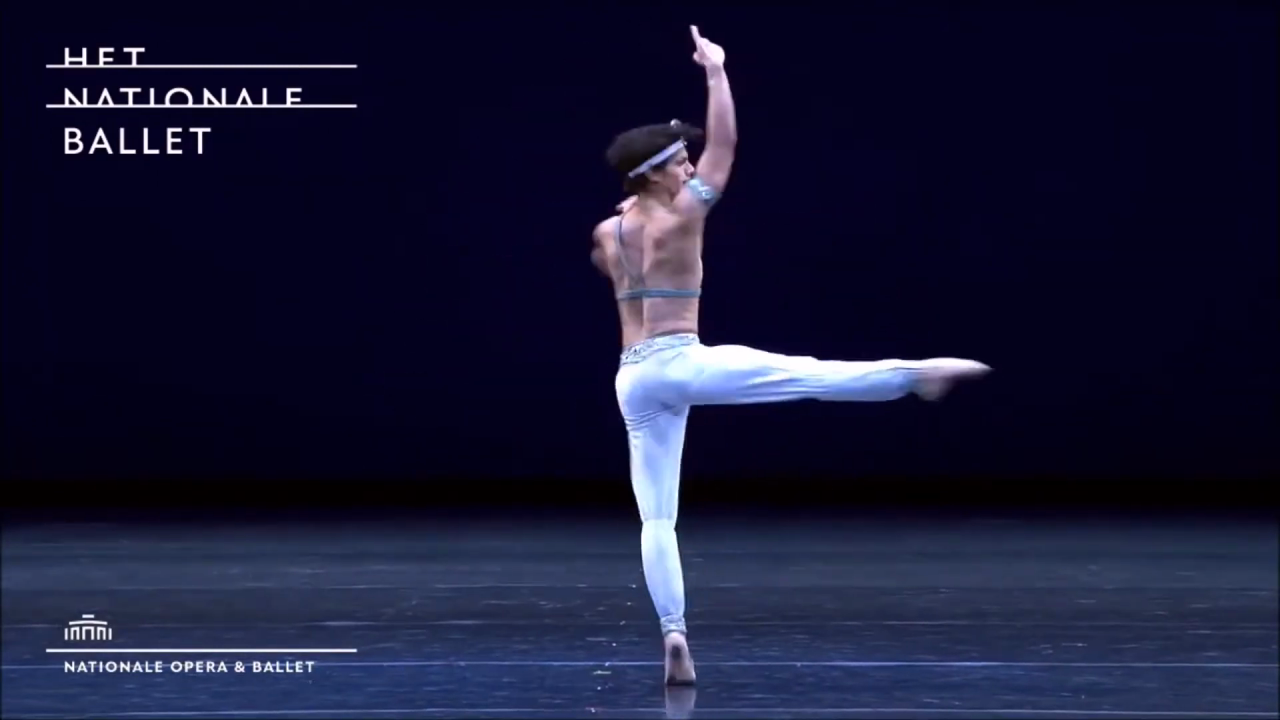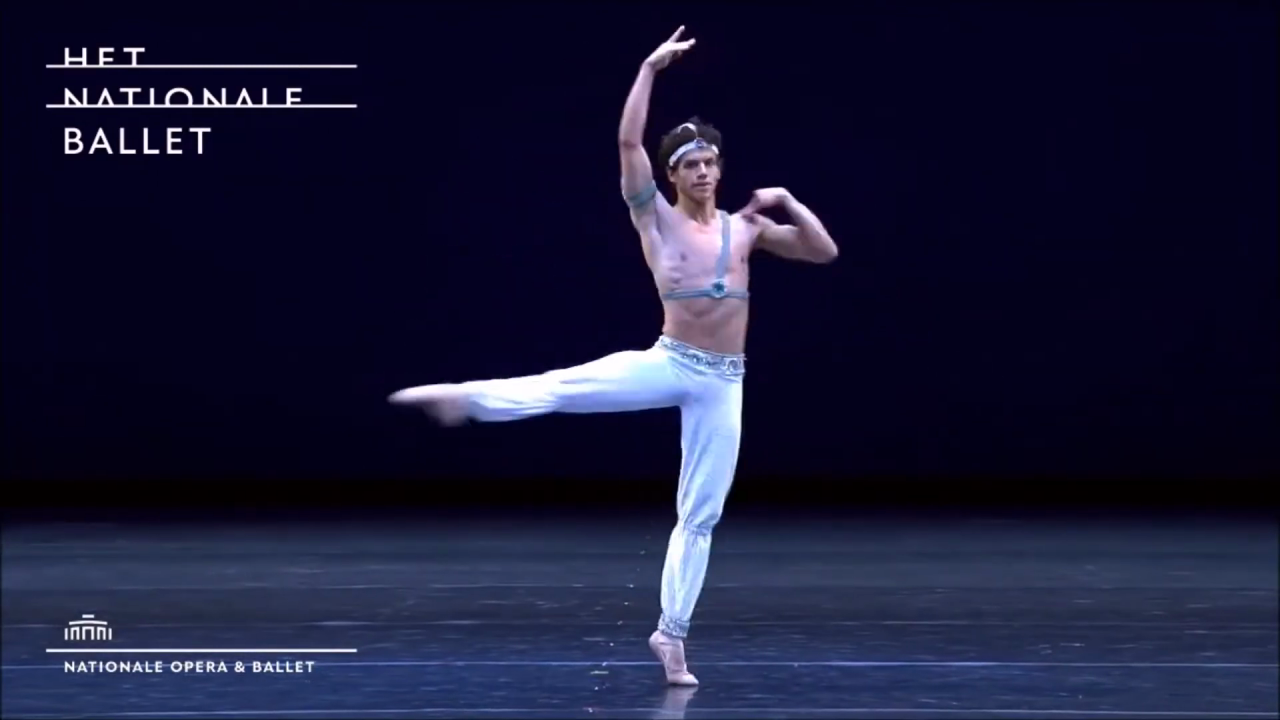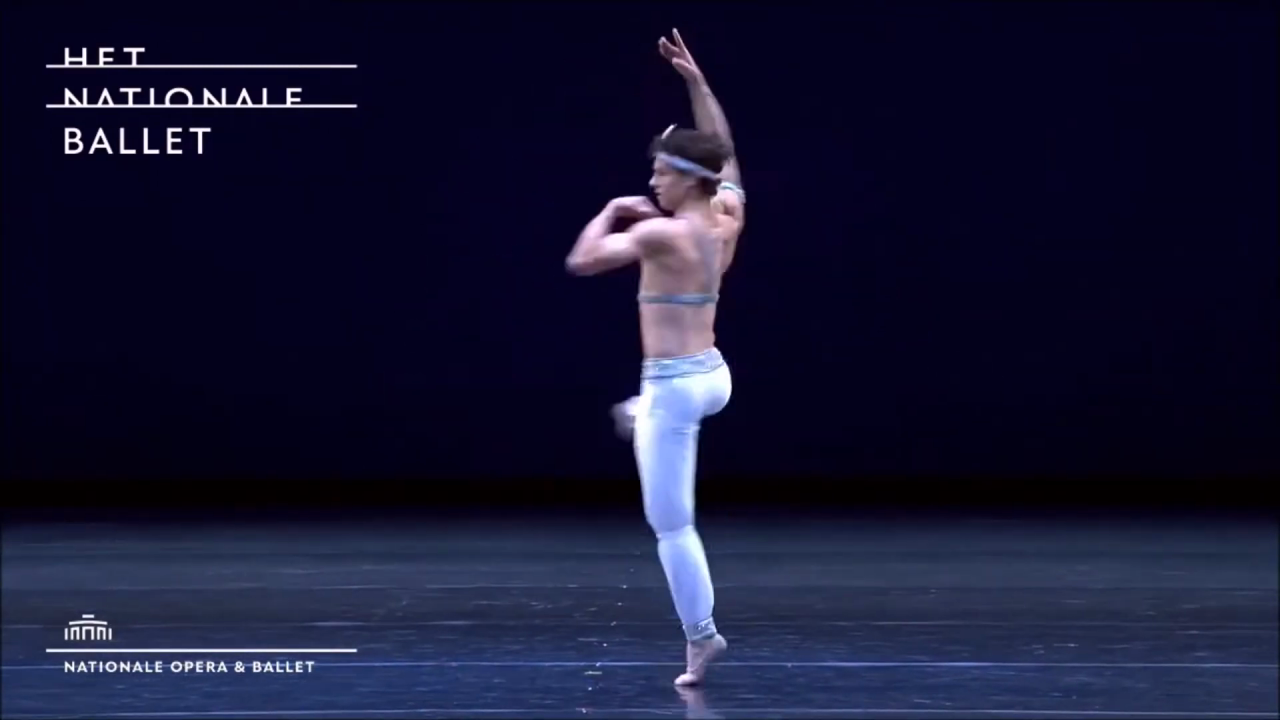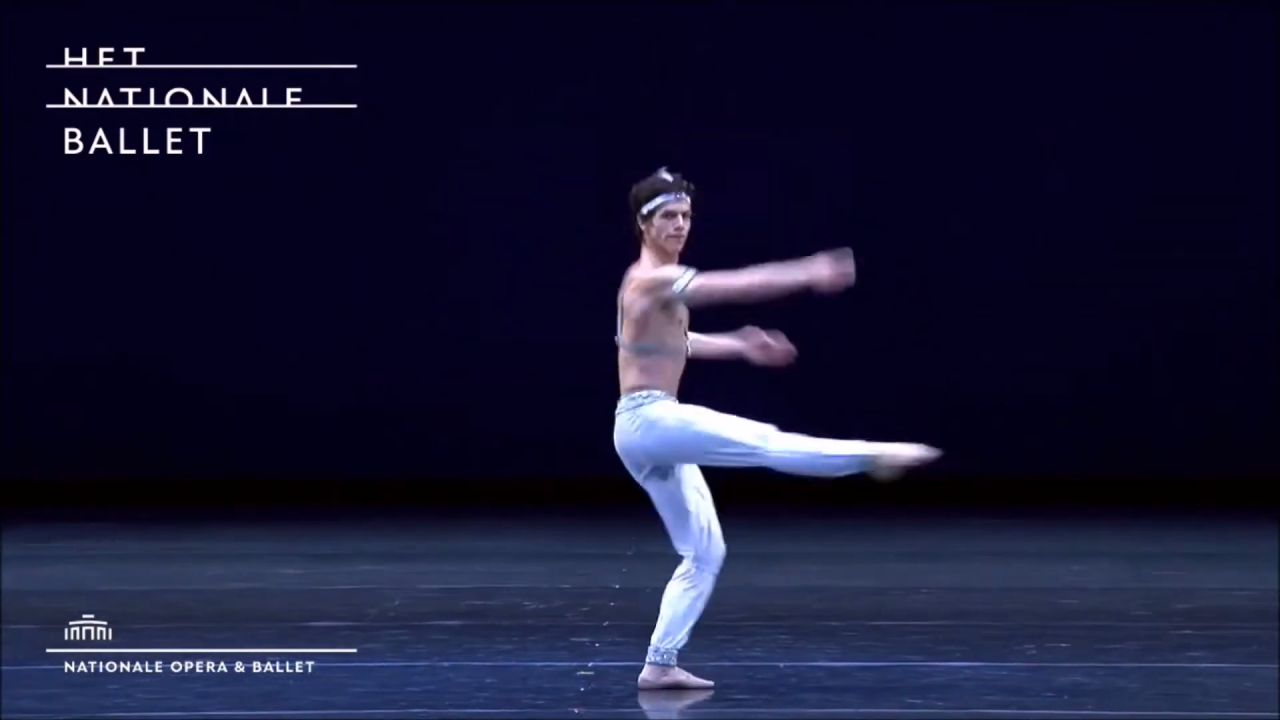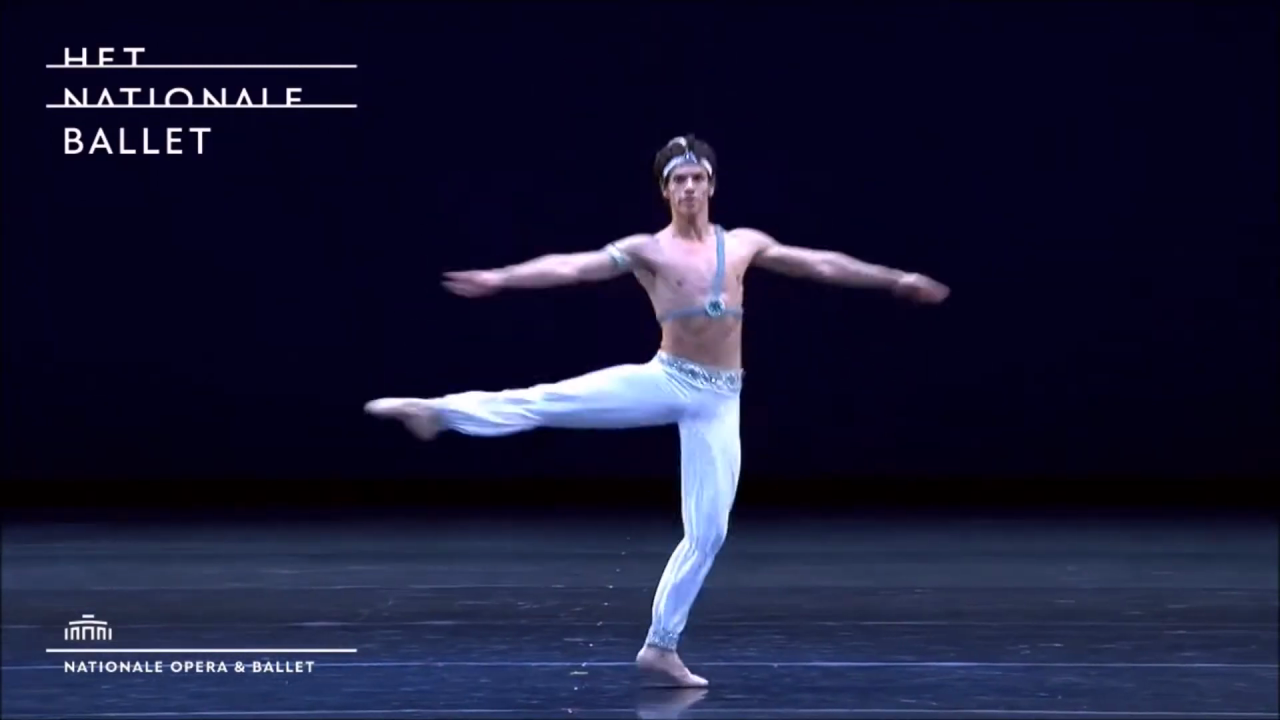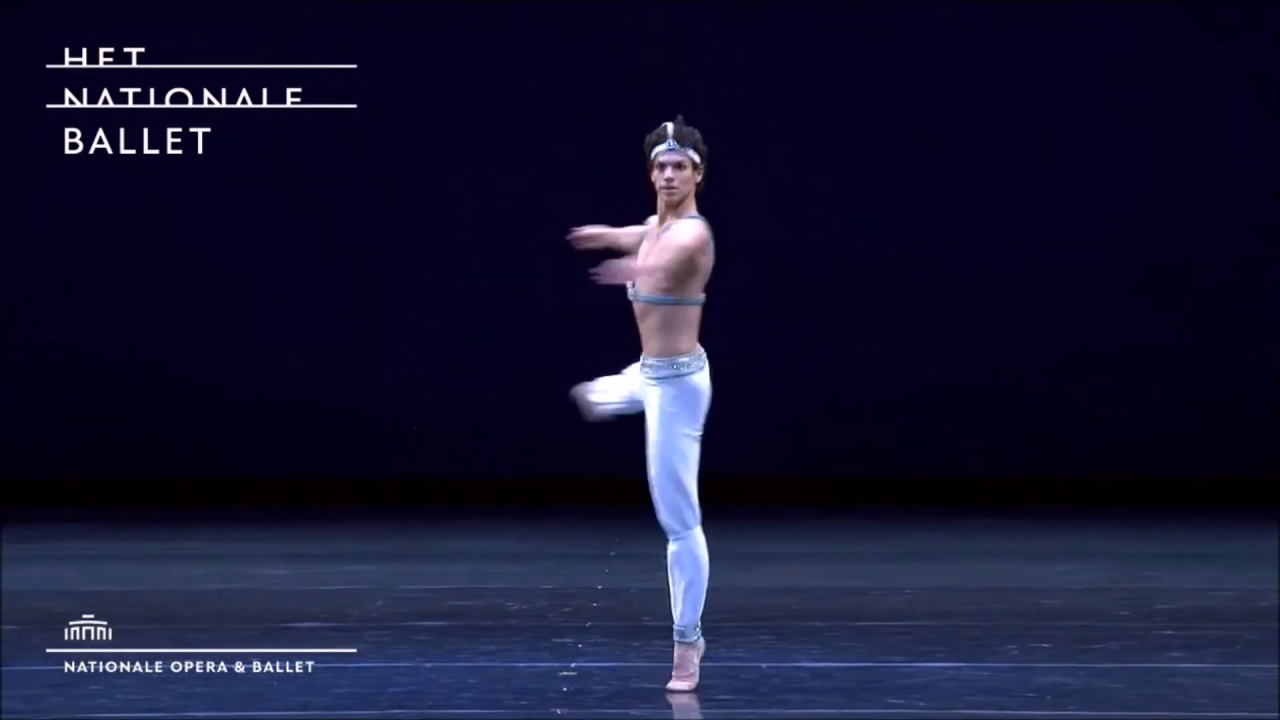
dt=0.2s
person 1, frame 1
left shoulder: (609, 232)
right shoulder: (680, 218)
right elbow: (723, 145)
right wrist: (716, 68)
left hip: (634, 380)
right hip: (688, 365)
left knee: (656, 519)
right knee: (821, 372)
left ankle: (673, 635)
right ankle: (925, 371)
person 1, frame 2
left shoulder: (749, 226)
right shoulder: (651, 218)
left elbow: (825, 252)
right elbow: (628, 141)
left wrist: (791, 205)
right wrist: (650, 66)
left hip: (720, 384)
right hip: (670, 365)
left knee: (700, 520)
right knee: (562, 387)
left ankle: (671, 635)
right ankle: (461, 399)
person 1, frame 3
left shoulder: (664, 232)
right shoulder: (726, 217)
left elbow: (585, 260)
right elbow: (724, 150)
left wrist: (614, 212)
right wrist: (698, 79)
left hip: (674, 385)
right hip: (707, 375)
left knee: (671, 523)
left ankle: (700, 638)
person 1, frame 4
left shoulder: (651, 284)
right shoulder: (647, 279)
right elbow: (722, 286)
left wrist: (739, 344)
right wrist: (811, 271)
left hip: (638, 434)
right hip: (654, 421)
left knee: (703, 555)
right knee: (776, 445)
left ankle: (660, 664)
right ankle: (873, 454)
person 1, frame 5
left shoulder: (745, 243)
right shoulder: (644, 249)
left elbow: (819, 262)
right elbow: (568, 266)
left wrist: (899, 279)
right wrist: (493, 277)
left hip: (718, 400)
right hip: (663, 381)
left knee: (707, 534)
right knee: (543, 401)
left ankle: (661, 646)
right ankle: (434, 411)
person 1, frame 6
left shoulder: (691, 232)
right shoulder: (653, 226)
left elbow: (663, 259)
right elbow: (632, 240)
left wrist: (640, 264)
right wrist: (613, 235)
left hip: (674, 383)
right hip: (658, 371)
left knee: (681, 522)
left ankle: (687, 643)
right ankle: (604, 393)
